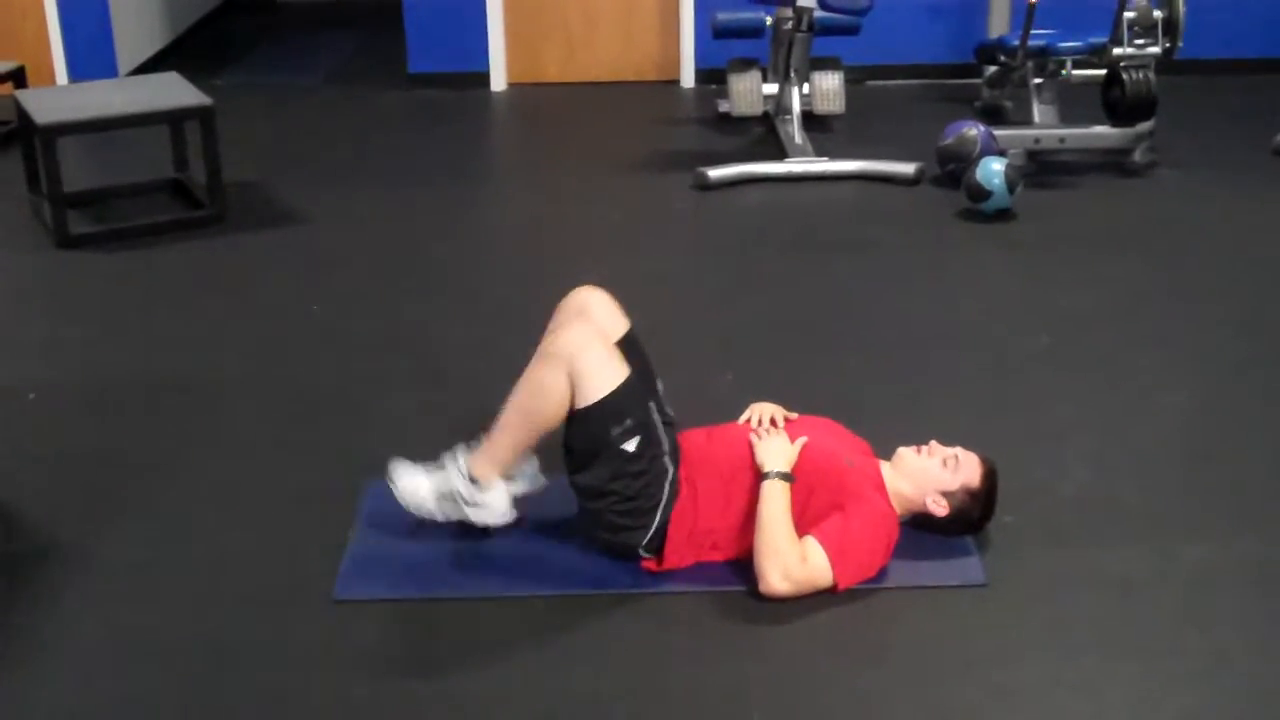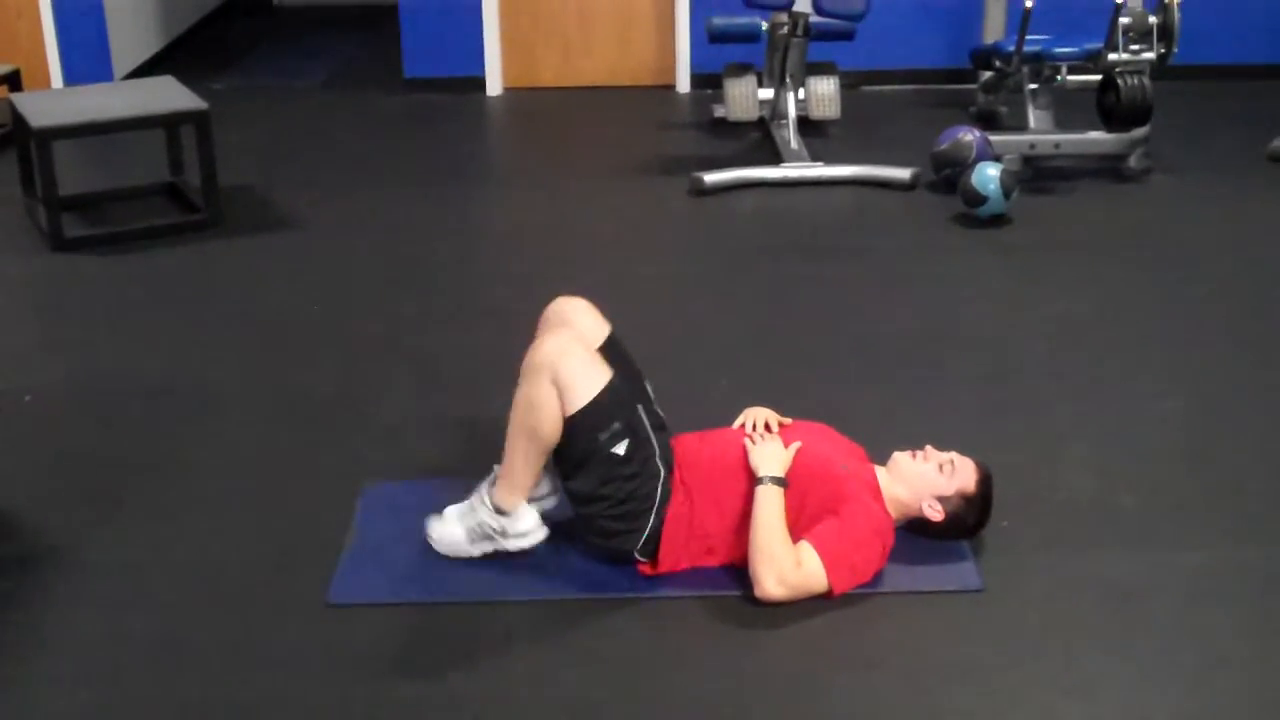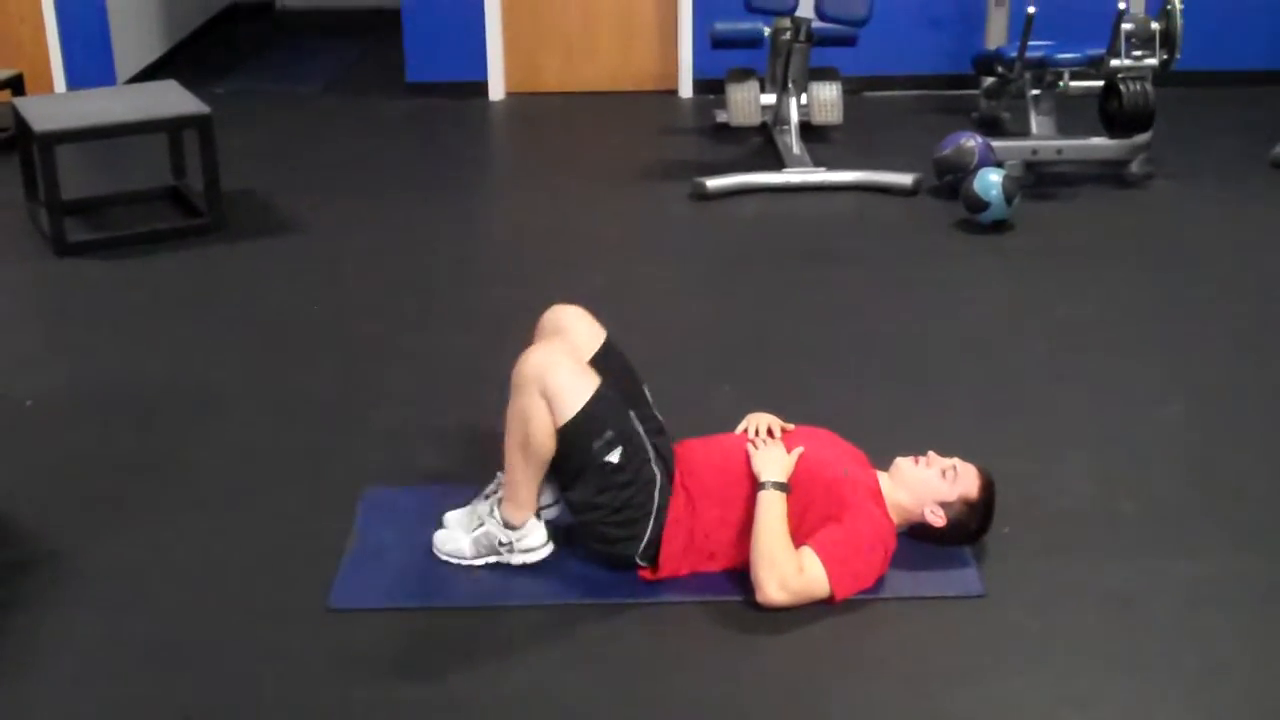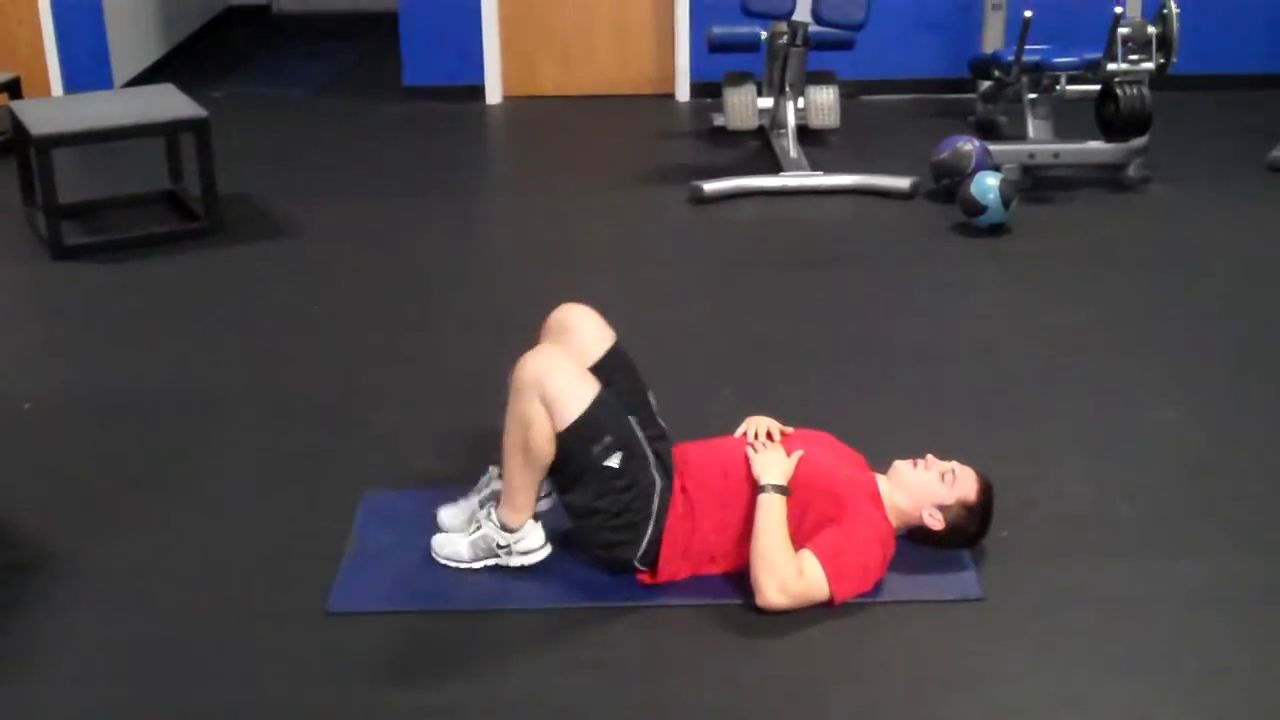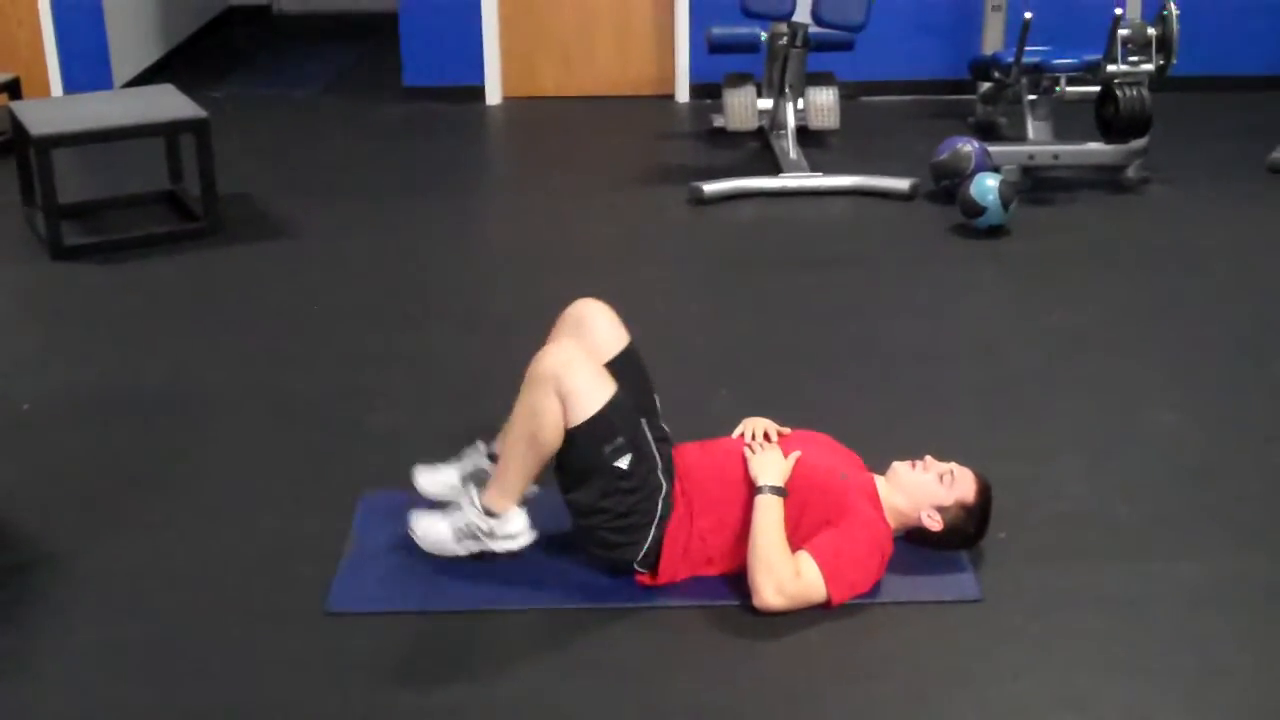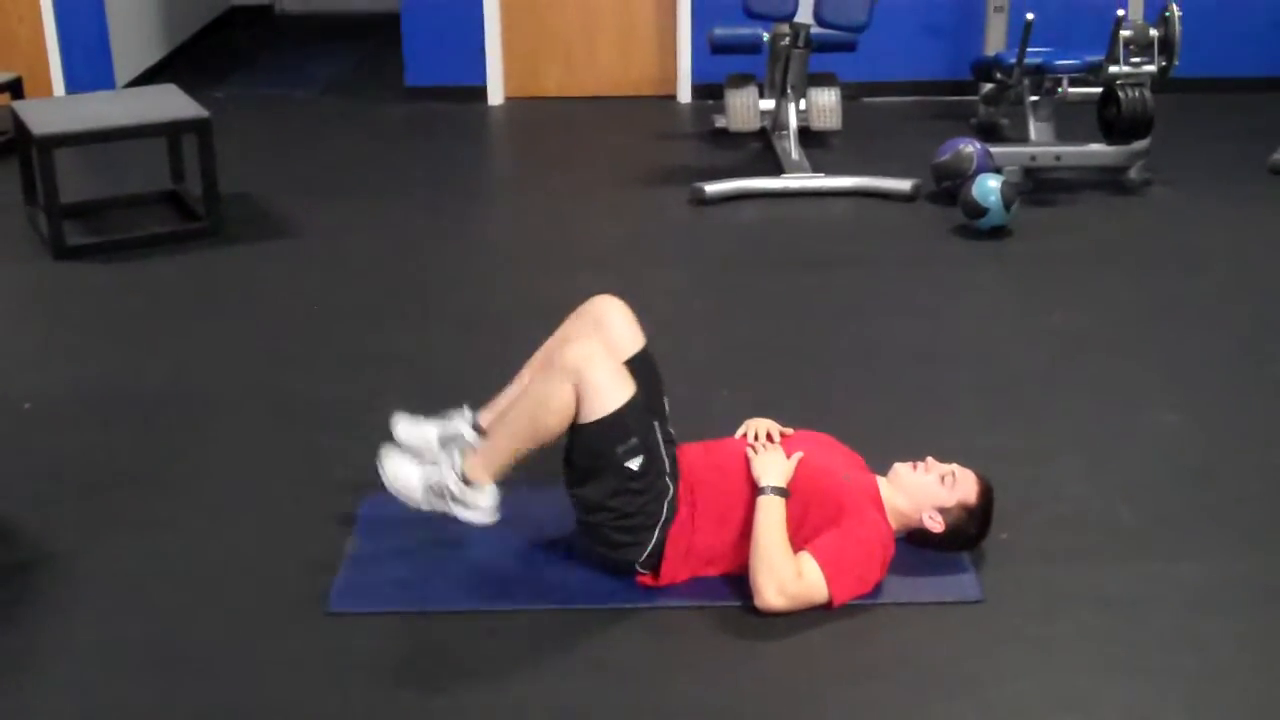
dt=0.1s
person 1, frame 1
left shoulder: (872, 523)
right shoulder: (861, 460)
left elbow: (778, 577)
left wrist: (775, 471)
right wrist: (769, 416)
left hip: (649, 512)
right hip: (672, 456)
left knee: (579, 343)
right knee: (588, 304)
left ankle: (479, 483)
right ankle: (507, 463)
person 1, frame 2
left shoulder: (867, 526)
right shoulder: (853, 460)
left elbow: (773, 582)
left wrist: (771, 476)
right wrist: (763, 420)
left hip: (644, 515)
right hip: (663, 463)
left knee: (552, 355)
right knee: (568, 314)
left ankle: (508, 515)
right ankle: (530, 478)
person 1, frame 3
left shoulder: (869, 531)
right shoulder: (855, 466)
left elbow: (775, 587)
left wrist: (773, 481)
right wrist: (765, 425)
left hip: (645, 520)
right hip: (666, 467)
left knee: (539, 367)
right knee: (563, 322)
left ankle: (514, 528)
right ankle: (533, 484)
person 1, frame 4
left shoulder: (869, 535)
right shoulder: (856, 472)
left elbow: (775, 590)
left wrist: (774, 484)
right wrist: (761, 429)
left hip: (646, 523)
right hip: (666, 470)
left knee: (539, 370)
right knee: (571, 322)
left ankle: (512, 528)
right ankle: (523, 481)
person 1, frame 5
left shoulder: (866, 537)
right shoulder: (855, 474)
left elbow: (772, 592)
left wrist: (769, 486)
right wrist: (760, 431)
left hip: (645, 525)
right hip: (664, 470)
left knee: (558, 364)
right knee: (587, 317)
left ankle: (495, 516)
right ankle: (499, 467)
person 1, frame 6
left shoulder: (868, 539)
right shoulder: (852, 470)
left elbow: (773, 592)
left wrist: (772, 487)
right wrist: (763, 432)
left hip: (645, 527)
right hip: (671, 475)
left knee: (585, 357)
right knee: (608, 314)
left ankle: (470, 485)
right ankle: (477, 434)
